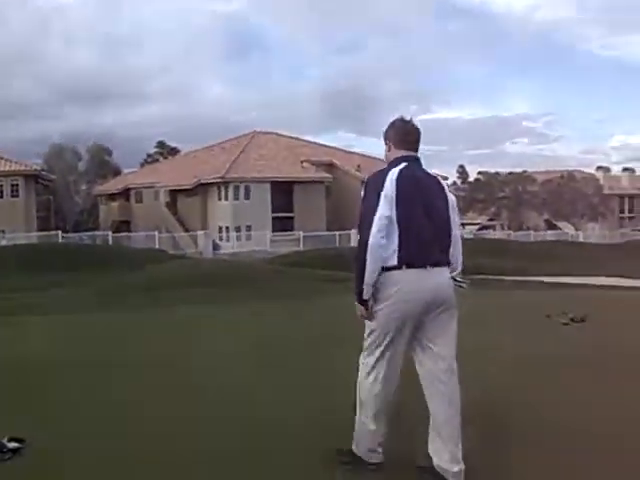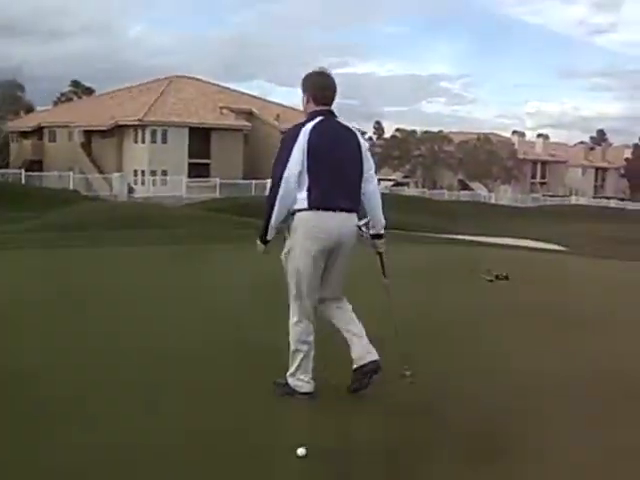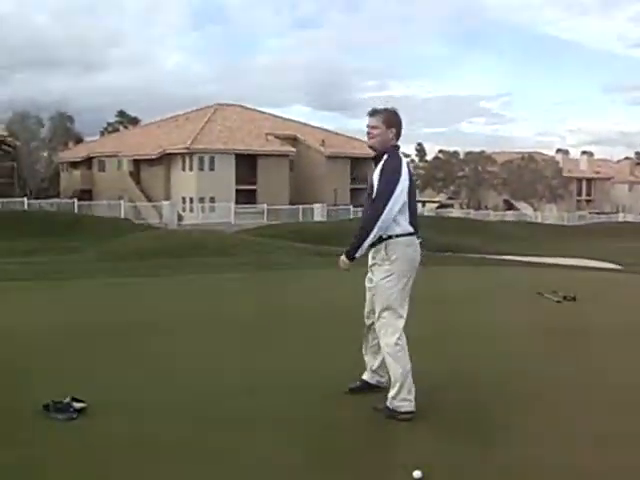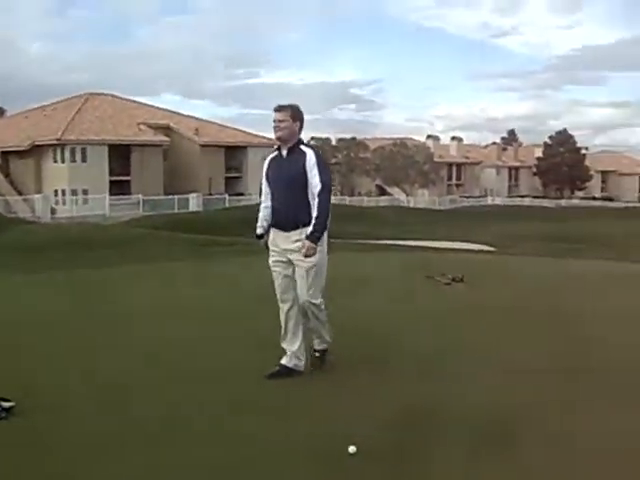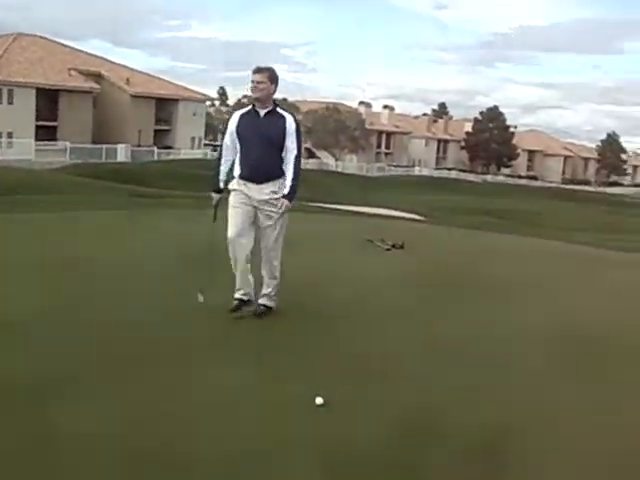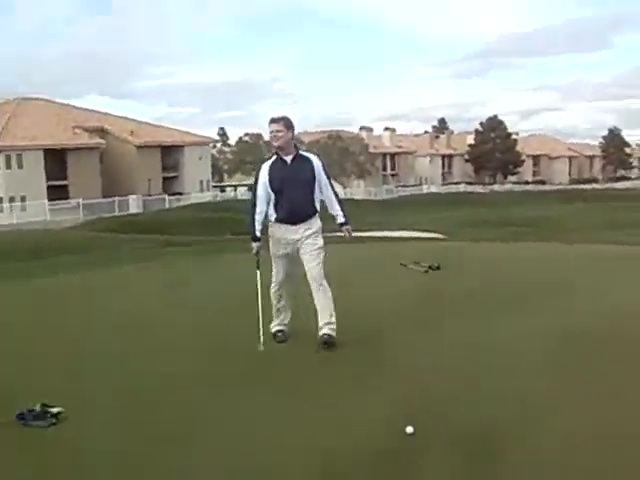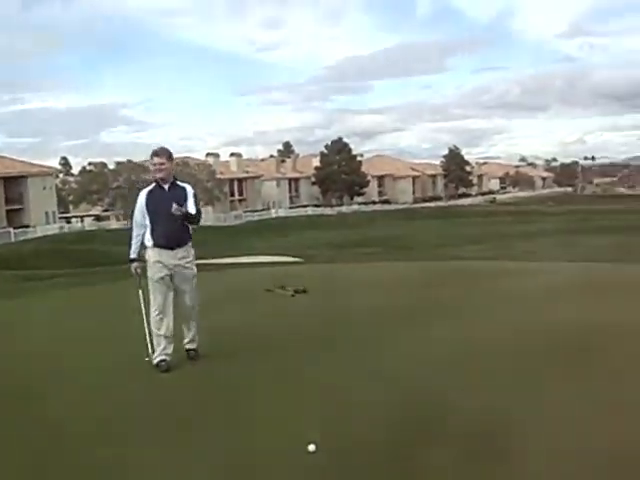
dt=0.4s
person 1, frame 1
left shoulder: (382, 180)
right shoulder: (439, 185)
left elbow: (371, 239)
right elbow: (455, 241)
left wrist: (363, 294)
right wrist: (446, 279)
left hip: (399, 283)
right hip: (440, 283)
left knee: (376, 371)
right knee: (442, 374)
left ankle: (366, 451)
person 1, frame 2
left shoulder: (298, 135)
right shoulder: (354, 137)
left elbow: (283, 186)
right elbow: (370, 186)
left wrist: (266, 234)
right wrist: (377, 230)
left hip: (310, 224)
right hip: (346, 224)
left knee: (302, 306)
right knee: (332, 300)
left ankle: (300, 381)
right ankle: (364, 357)
person 1, frame 3
left shoulder: (390, 165)
right shoulder: (391, 164)
left elbow: (379, 214)
left wrist: (351, 252)
left hip: (393, 251)
right hip: (388, 249)
left knee: (390, 325)
right knee: (374, 317)
left ankle: (402, 402)
right ankle: (376, 376)
person 1, frame 4
left shoulder: (311, 157)
right shoulder: (270, 161)
left elbow: (322, 199)
left wrist: (314, 237)
right wrist: (261, 231)
left hip: (307, 238)
right hip: (278, 238)
left knee: (307, 297)
right knee: (286, 300)
left ankle: (321, 343)
right ankle: (293, 360)
person 1, frame 5
left shoulder: (287, 121)
right shoulder: (238, 118)
left elbow: (293, 159)
right elbow: (227, 153)
left wrist: (289, 194)
right wrist: (218, 186)
left hip: (273, 190)
right hip: (242, 187)
left knee: (270, 248)
right knee: (236, 236)
left ankle: (267, 298)
right ankle: (243, 293)
person 1, frame 6
left shoulder: (312, 162)
right shoulder: (267, 168)
left elbow: (327, 191)
right elbow: (259, 202)
left wrist: (342, 220)
right wrist: (256, 236)
left hip: (310, 228)
right hip: (280, 230)
left knee: (317, 277)
right knee: (279, 281)
left ankle: (327, 329)
right ankle: (279, 324)
person 1, frame 7
left shoulder: (186, 190)
right shoulder: (145, 195)
left elbow: (196, 217)
right elbow: (138, 227)
left wrist: (184, 214)
right wrist: (134, 257)
left hip: (184, 253)
right hip: (157, 256)
left knee: (190, 303)
right knee: (160, 307)
left ankle: (191, 343)
right ankle: (161, 355)
